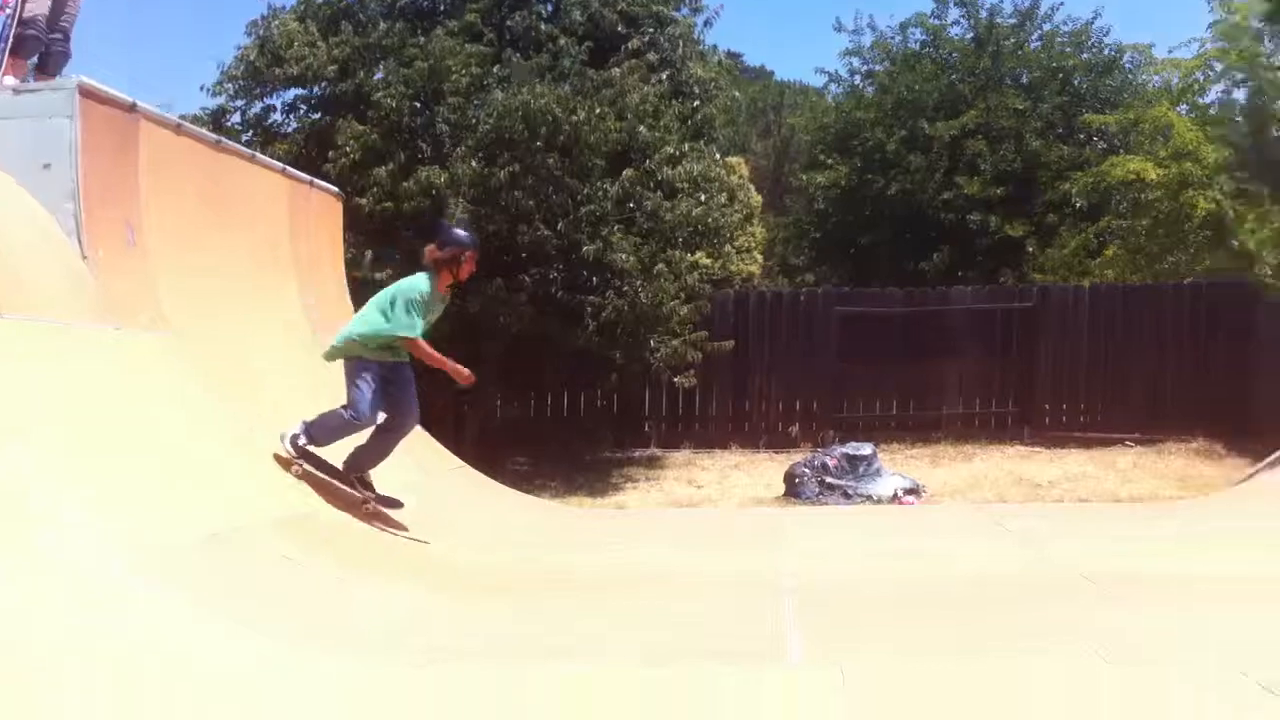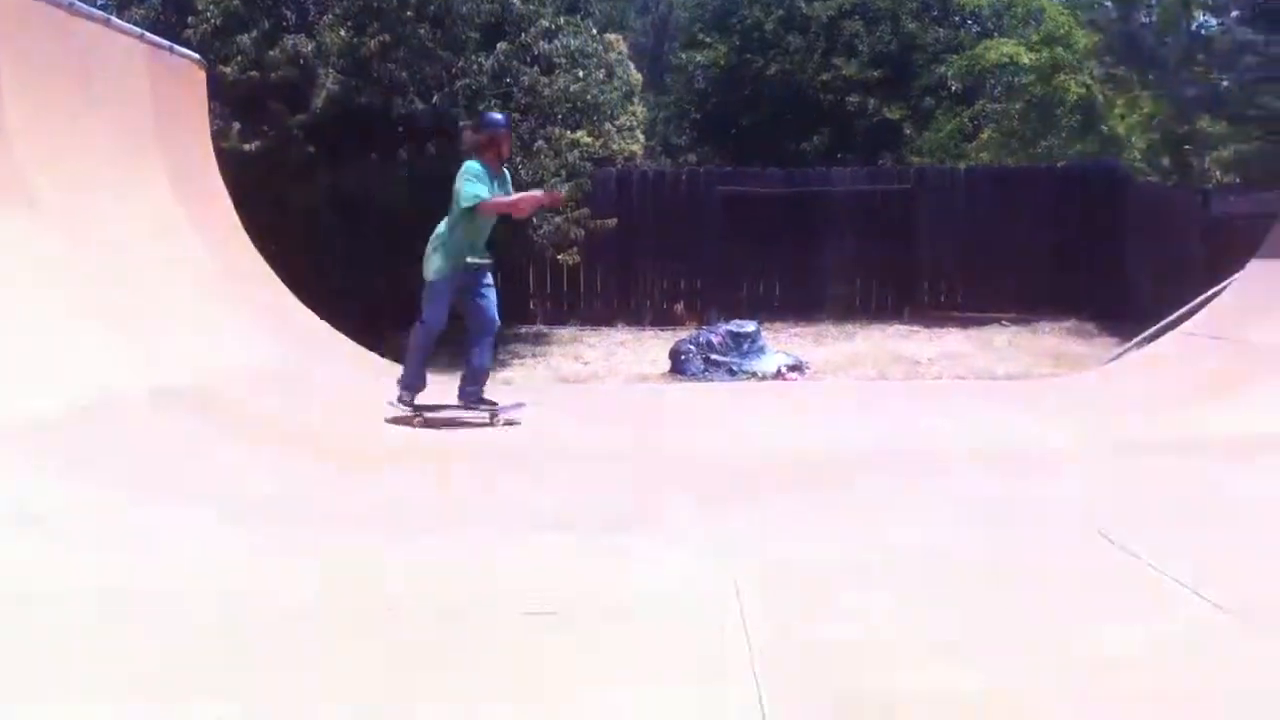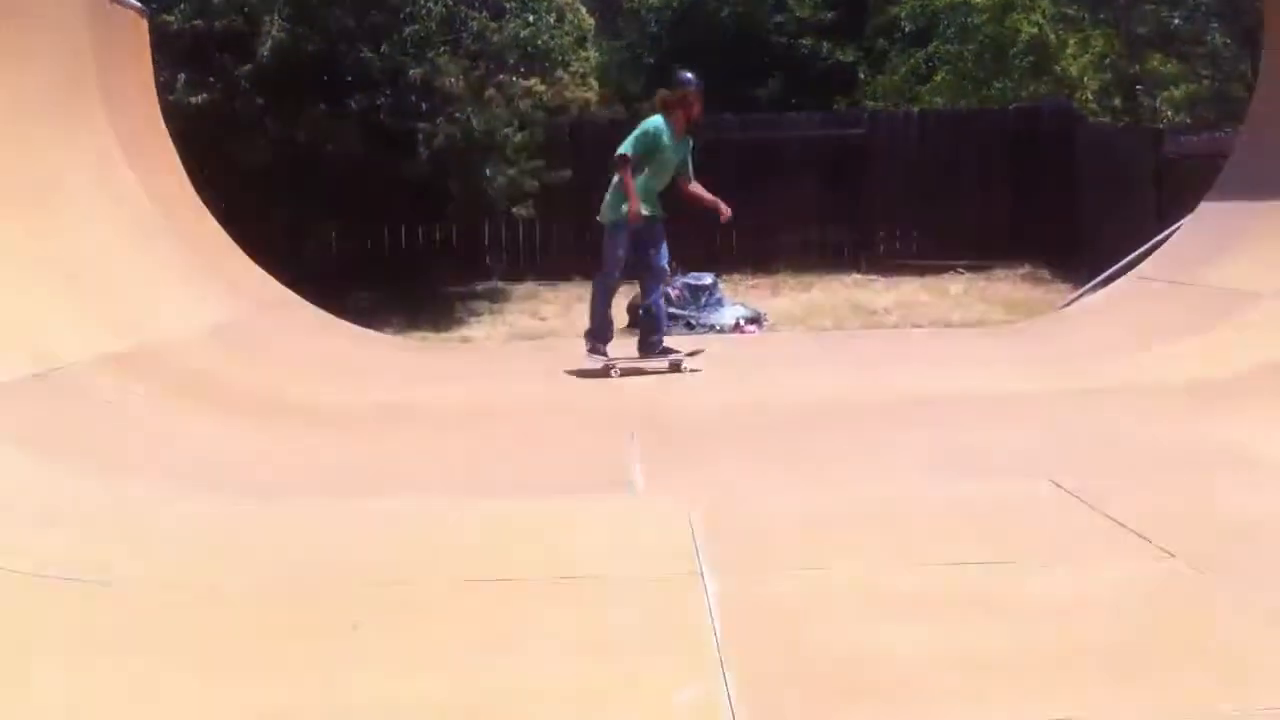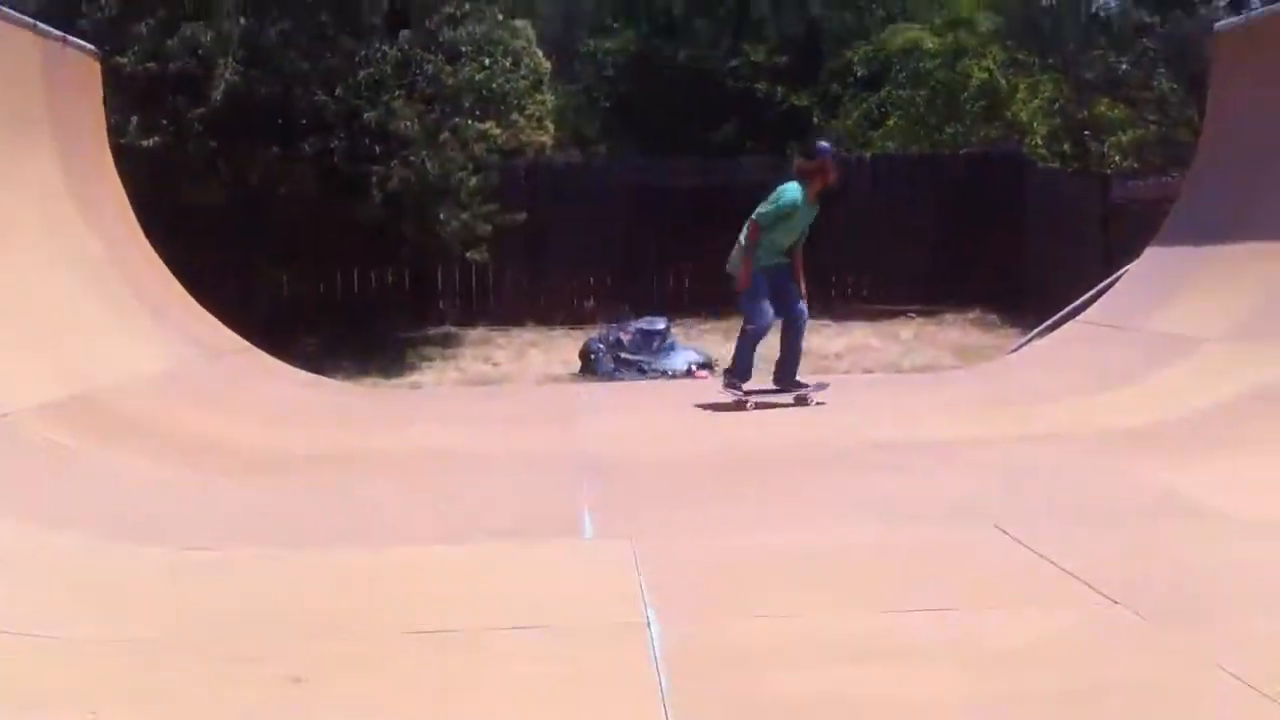
dt=0.3s
person 1, frame 1
left shoulder: (443, 294)
right shoulder: (416, 288)
right elbow: (411, 342)
right wrist: (453, 369)
left hip: (391, 353)
right hip: (363, 347)
left knee: (407, 417)
right knee: (362, 414)
left ankle: (357, 468)
right ankle: (303, 434)
person 1, frame 2
left shoulder: (502, 174)
right shoulder: (472, 171)
left elbow: (517, 211)
right elbow: (487, 206)
left wrist: (545, 199)
right wrist: (529, 196)
left hip: (476, 259)
right hip: (448, 258)
left knee: (487, 324)
right knee: (431, 324)
left ankle: (471, 393)
right ankle: (408, 388)
person 1, frame 3
left shoulder: (685, 141)
right shoulder: (654, 126)
left elbow: (688, 185)
right elbow: (623, 161)
left wrist: (716, 203)
right wrist: (632, 199)
left hip: (650, 210)
right hip: (623, 208)
left knee: (656, 273)
right knee: (610, 274)
left ankle: (651, 343)
right ankle: (596, 339)
person 1, frame 4
left shoulder: (812, 203)
right shoulder: (790, 194)
left elbow: (797, 244)
right elbow: (755, 223)
left wrist: (800, 284)
right wrist: (743, 266)
left hip: (775, 260)
right hip: (752, 259)
left knee: (798, 315)
right knee: (760, 321)
left ankle: (785, 377)
right ankle: (736, 374)
